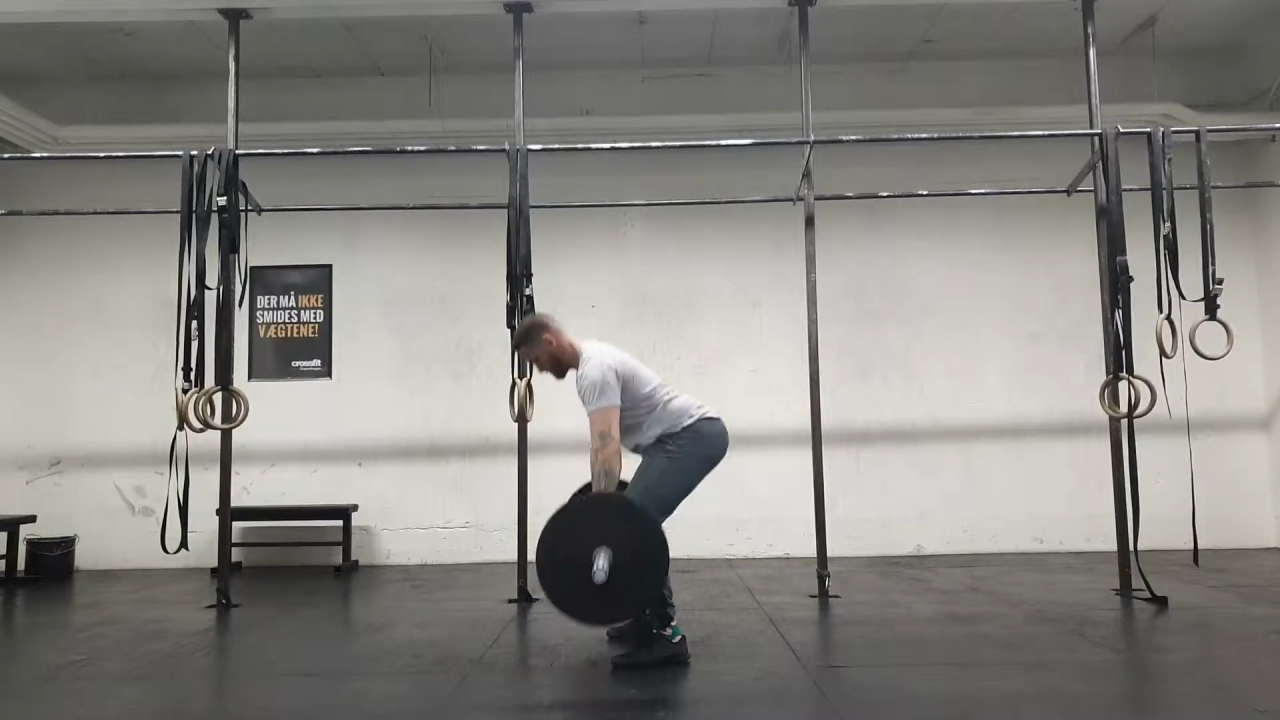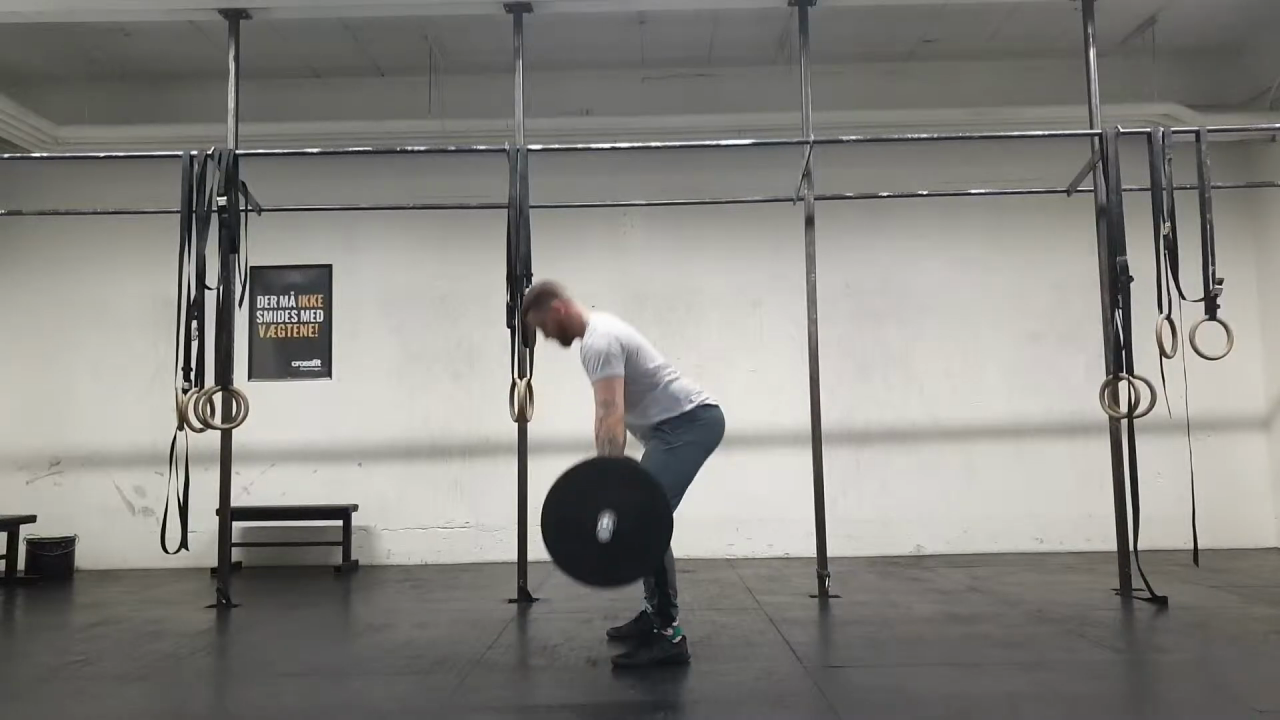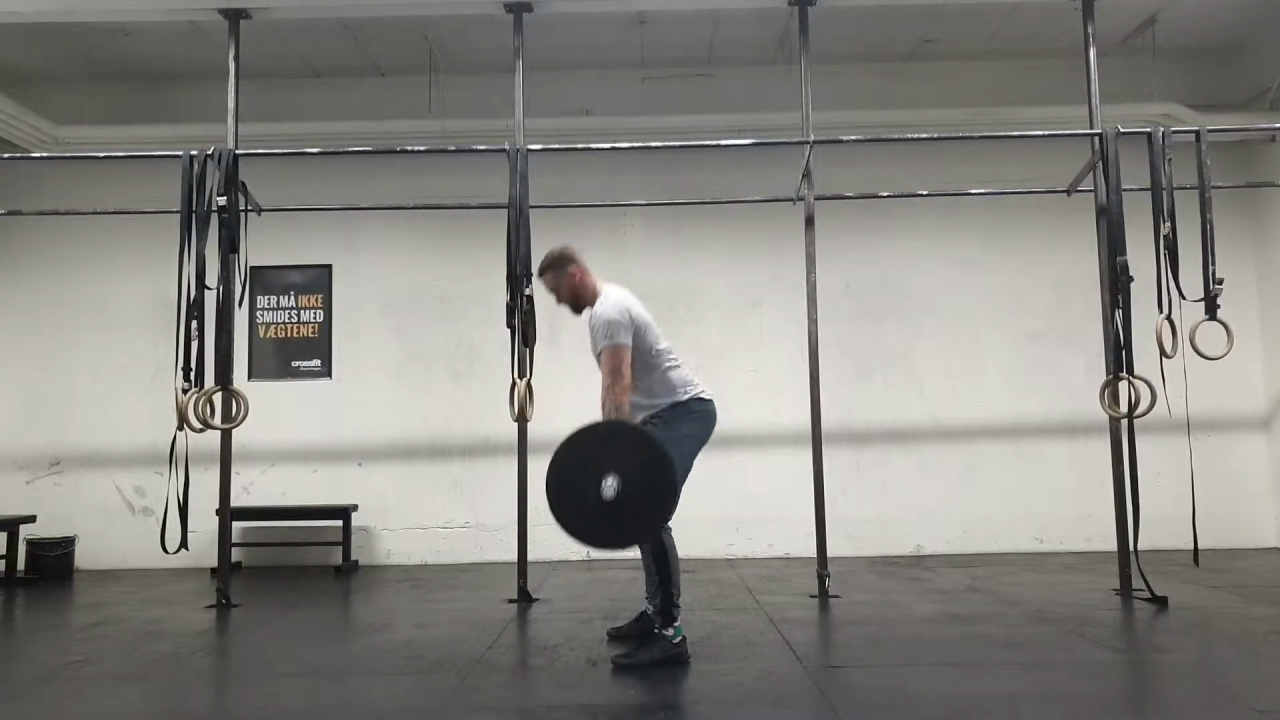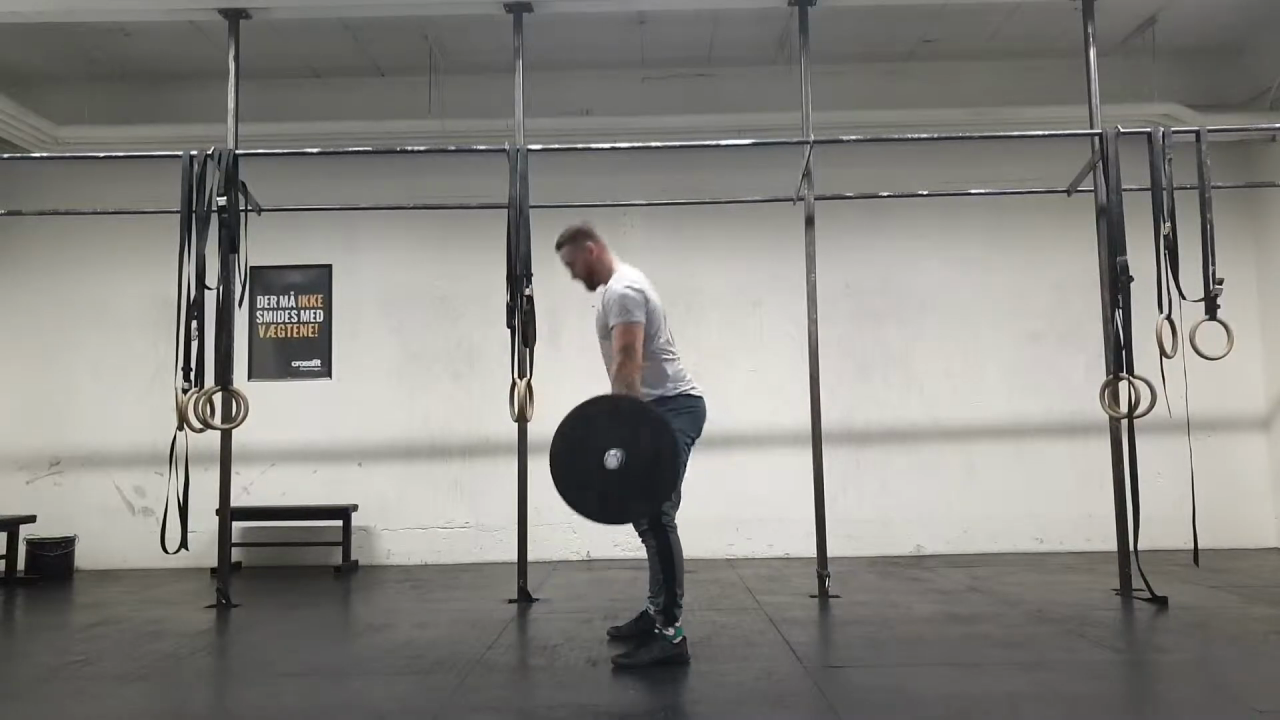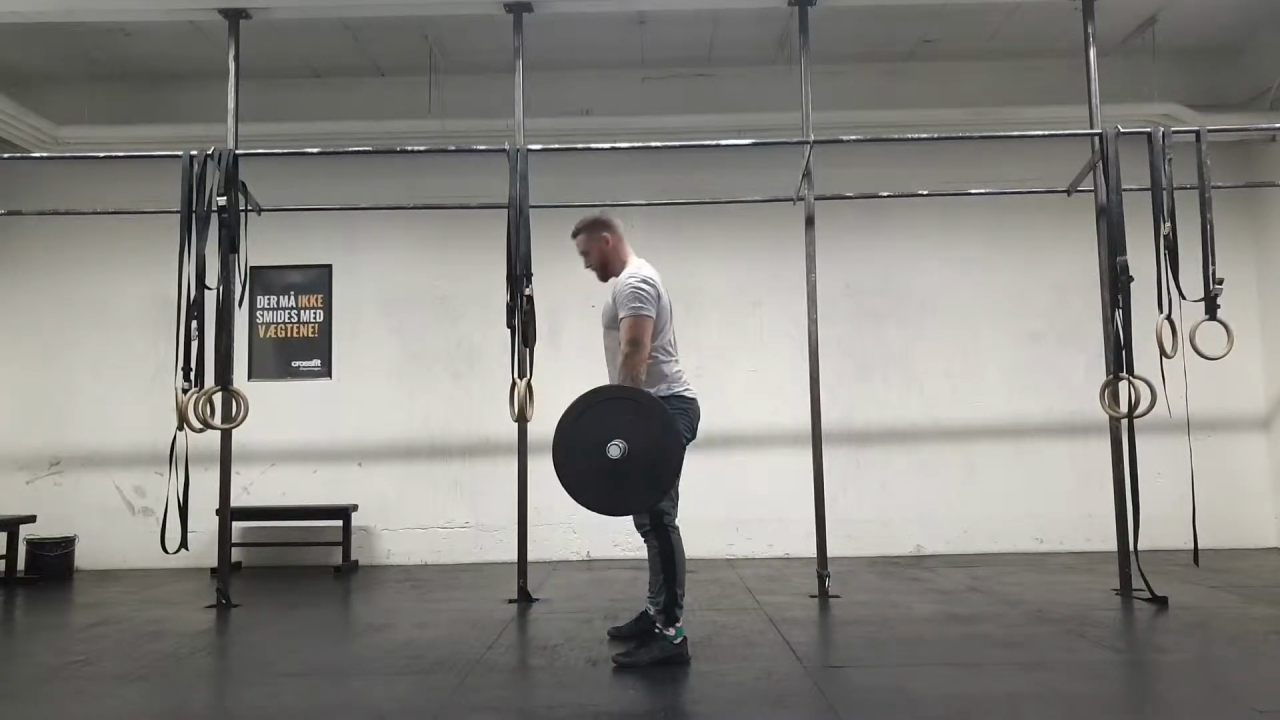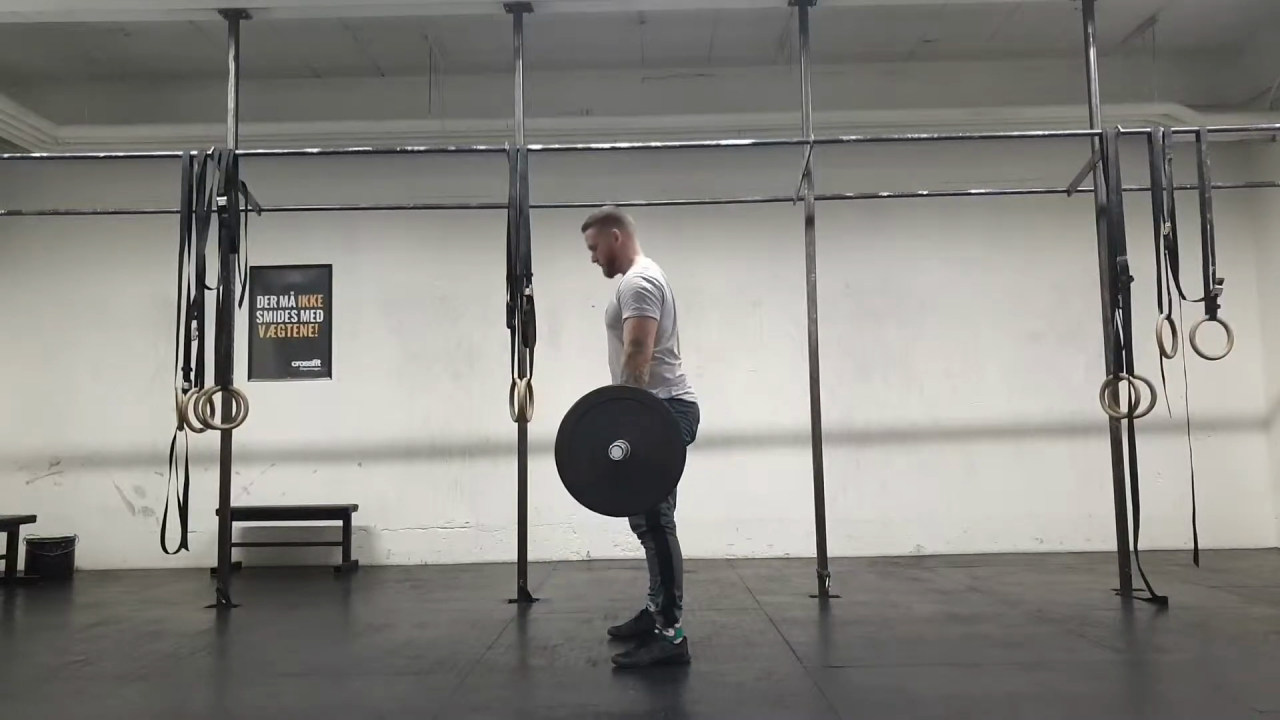
dt=0.1s
person 1, frame 1
left shoulder: (594, 370)
right shoulder: (594, 359)
left elbow: (606, 448)
right elbow: (608, 443)
left hip: (694, 435)
right hip: (688, 433)
left ankle: (667, 635)
right ankle: (656, 617)
person 1, frame 2
left shoulder: (598, 340)
right shoulder: (599, 332)
left elbow: (610, 417)
right elbow: (614, 414)
left hip: (689, 421)
right hip: (686, 421)
left ankle: (668, 634)
right ankle: (656, 614)
person 1, frame 3
left shoulder: (607, 312)
right shoulder: (611, 306)
left elbow: (618, 388)
right elbow: (622, 384)
left hip: (680, 413)
right hip: (670, 412)
left ankle: (669, 634)
right ankle: (656, 613)
person 1, frame 4
left shoulder: (621, 289)
right shoulder: (621, 286)
left elbow: (629, 363)
left hip: (670, 408)
right hip: (666, 406)
left knee: (654, 515)
right knee: (649, 514)
left ankle: (669, 633)
right ankle: (659, 612)
person 1, frame 5
left shoulder: (633, 281)
right shoulder: (635, 280)
left elbow: (635, 354)
left hip: (663, 408)
right hip: (660, 407)
left knee: (656, 519)
right knee: (651, 517)
left ankle: (670, 634)
right ankle: (657, 613)
person 1, frame 6
left shoulder: (638, 281)
right shoulder: (640, 278)
left elbow: (638, 356)
left hip: (662, 411)
left knee: (653, 520)
right knee: (648, 518)
left ankle: (670, 634)
right ankle: (658, 612)
